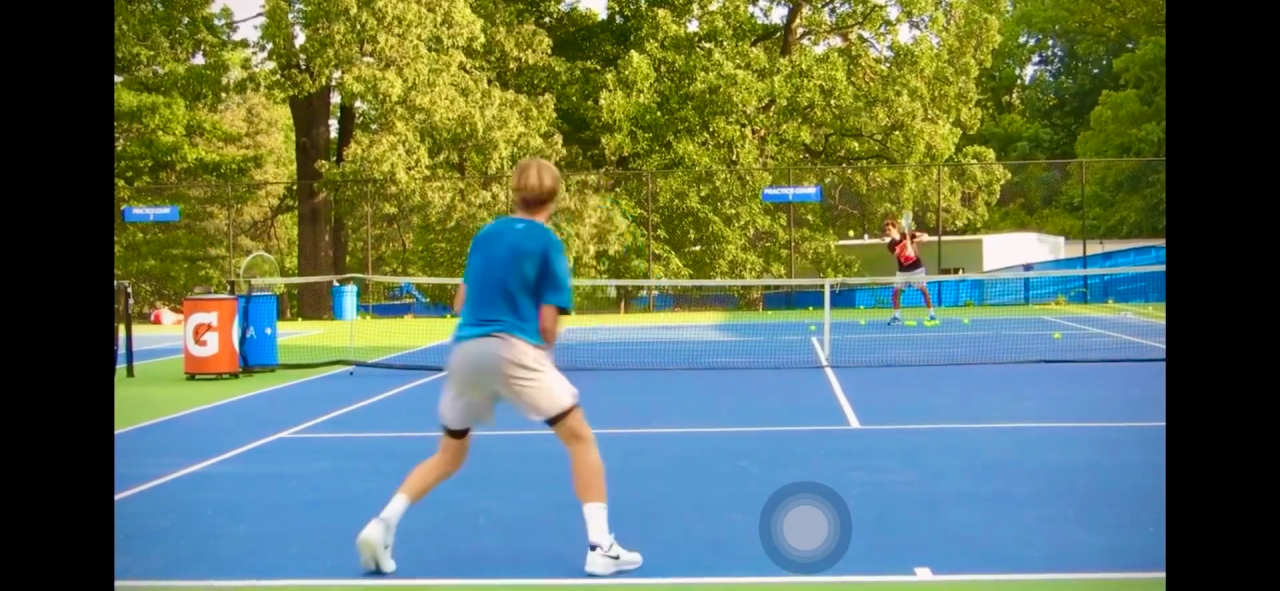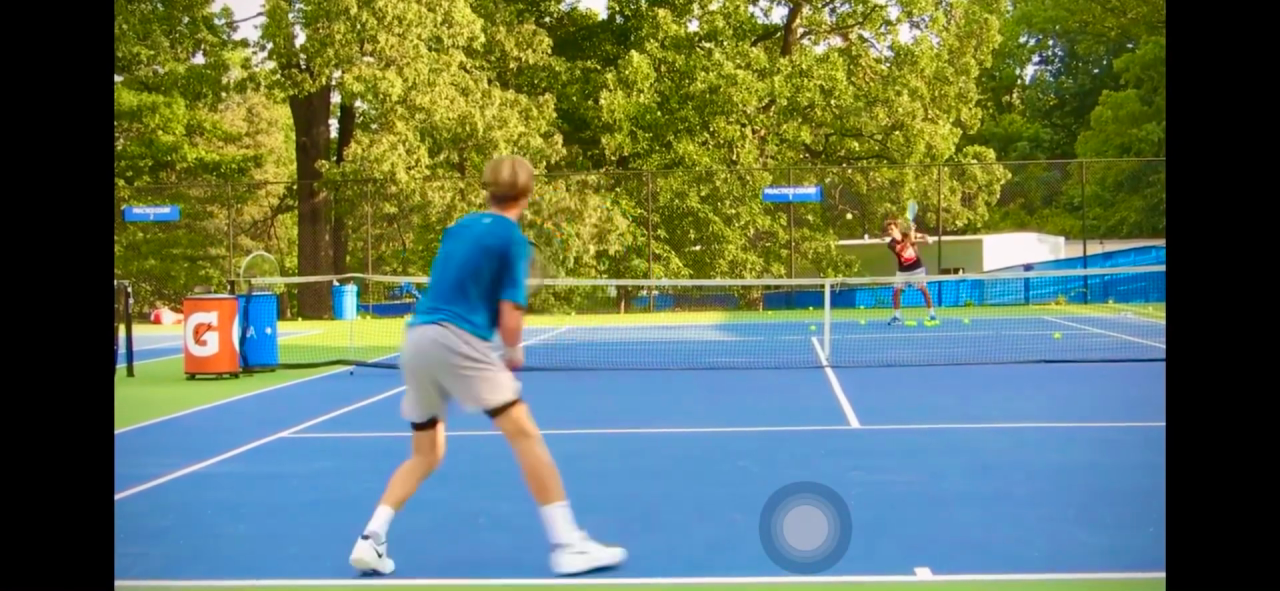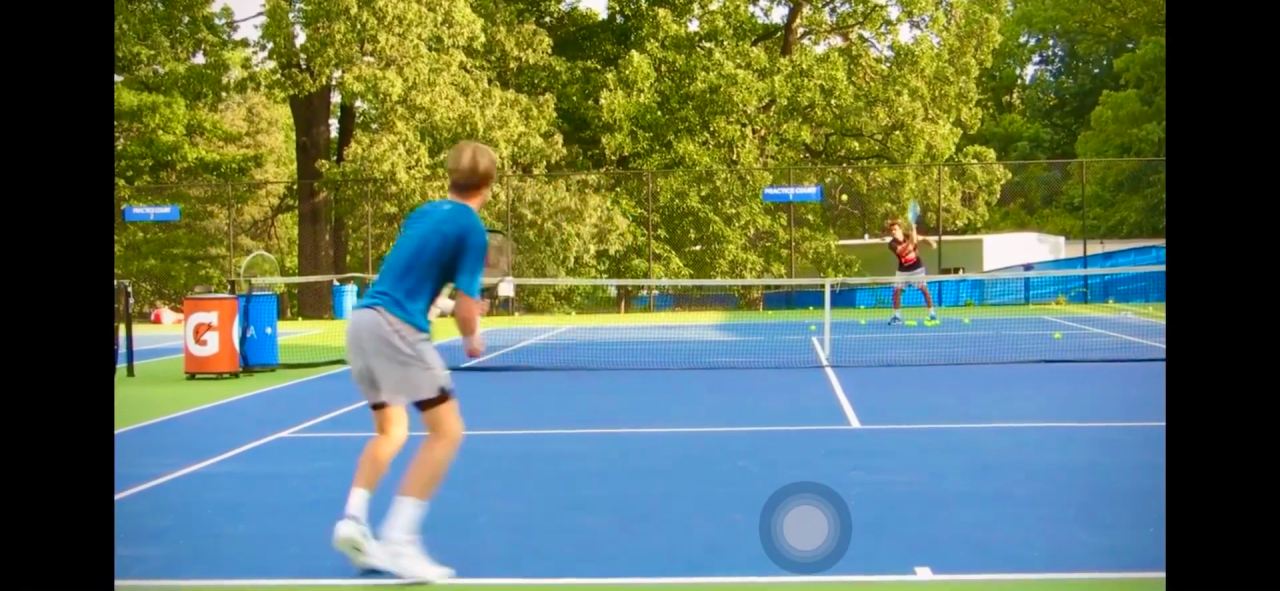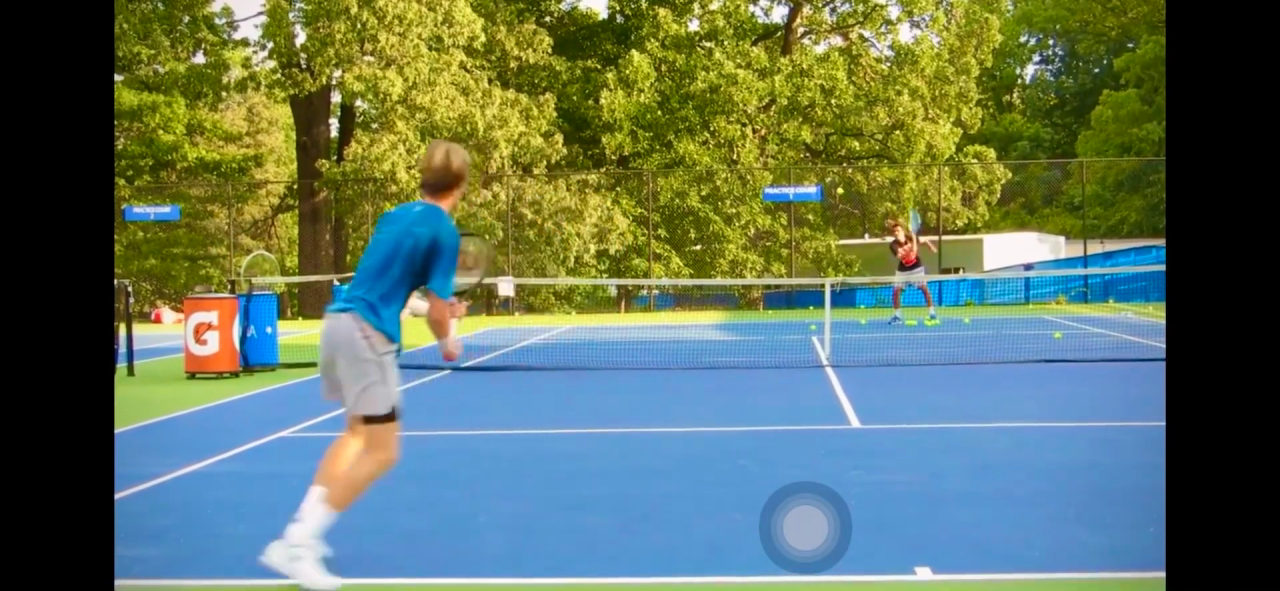
dt=0.1s
person 1, frame 1
left shoulder: (485, 235)
right shoulder: (549, 245)
right elbow: (548, 323)
right wrist: (540, 354)
left hip: (465, 352)
right hip: (514, 353)
left knee: (448, 455)
right knee: (581, 441)
left ankle: (381, 526)
right ankle: (599, 546)
person 1, frame 2
left shoulder: (458, 227)
right shoulder: (513, 239)
right elbow: (508, 318)
right wrist: (514, 353)
left hip: (417, 339)
right hip: (459, 341)
left knee: (425, 455)
right knee: (526, 439)
left ankle: (372, 539)
right ankle: (568, 545)
person 1, frame 3
left shoulder: (422, 213)
right shoulder: (471, 229)
right elbow: (467, 307)
left wrist: (456, 310)
right wrist: (472, 340)
left hip: (362, 319)
right hip: (395, 328)
left knee: (389, 433)
right knee: (447, 432)
left ankle: (353, 521)
right ankle: (400, 540)
person 1, frame 4
left shoulder: (396, 216)
right shoulder: (445, 231)
right elbow: (438, 309)
left wrist: (437, 313)
right wrist: (448, 342)
left hip: (339, 322)
right hip: (366, 336)
left knee: (357, 435)
right knee: (378, 453)
left ankle: (304, 523)
right ankle: (294, 546)
